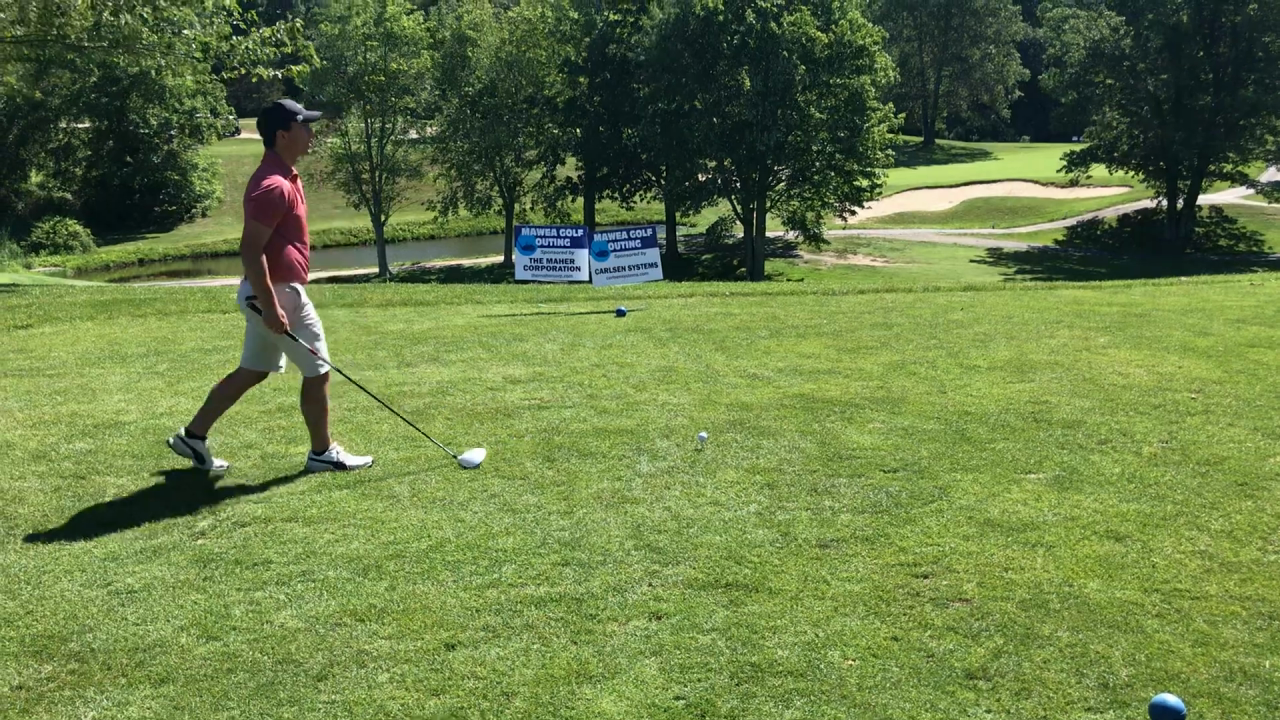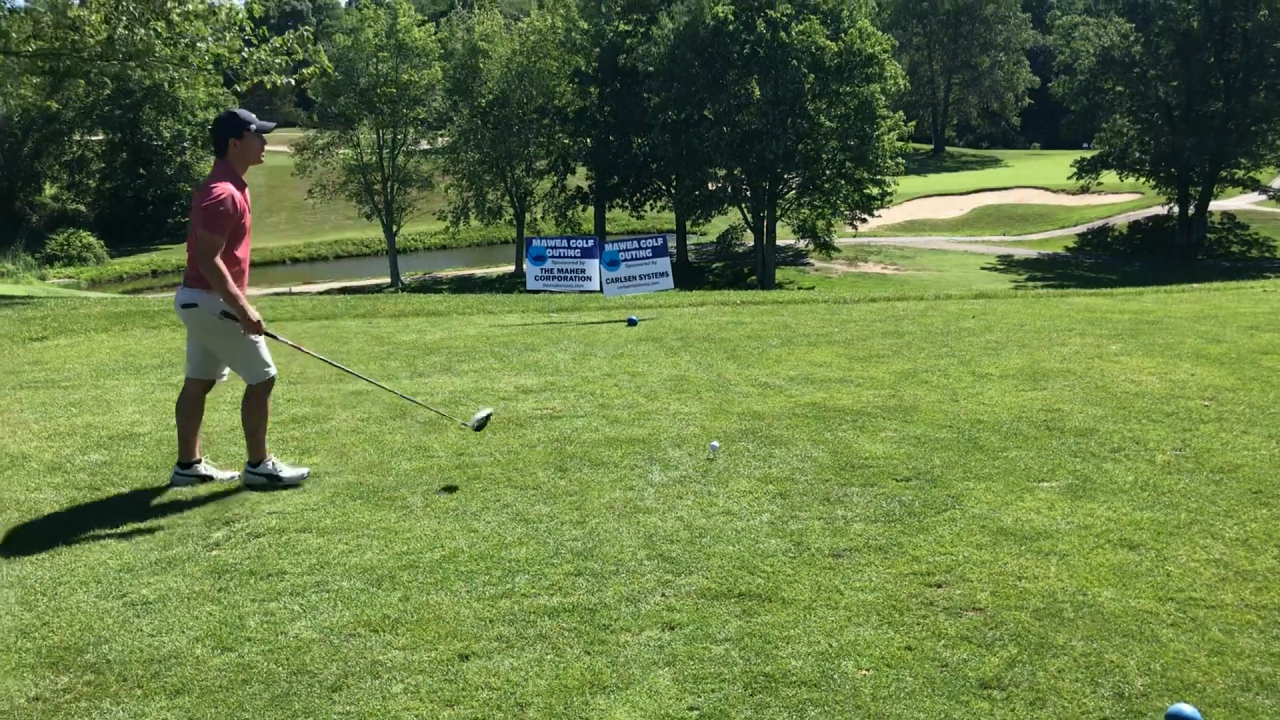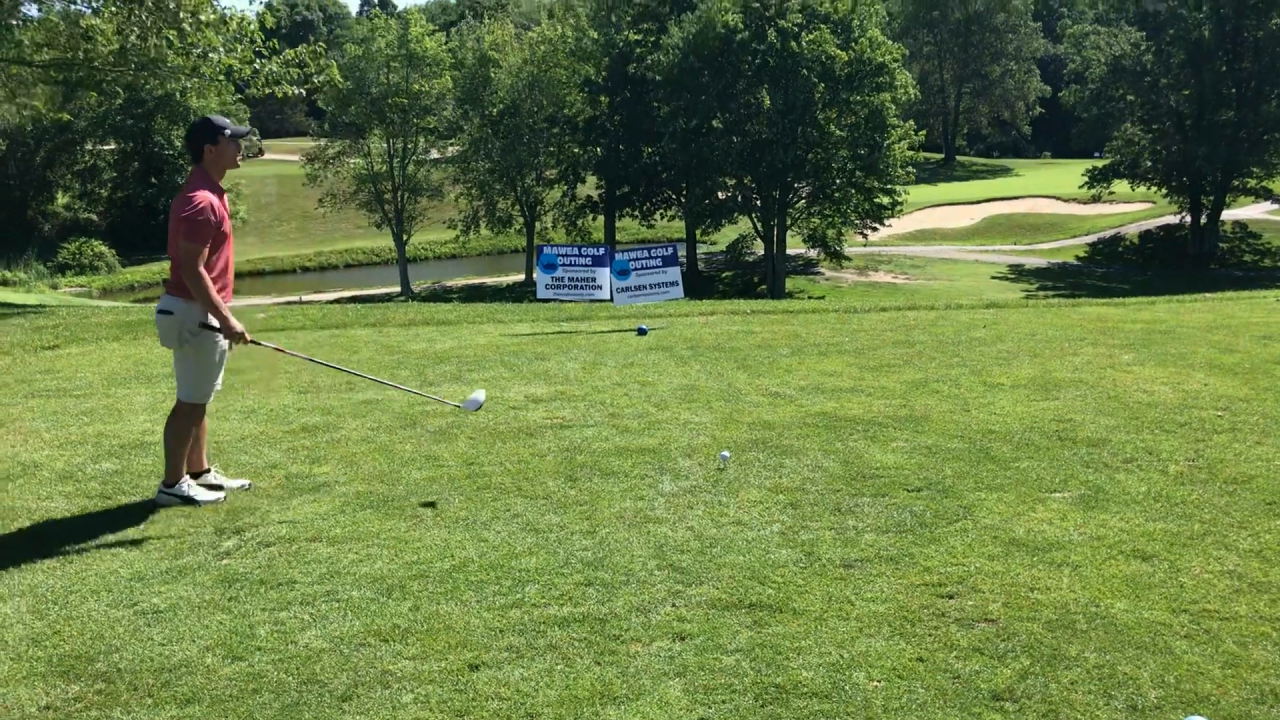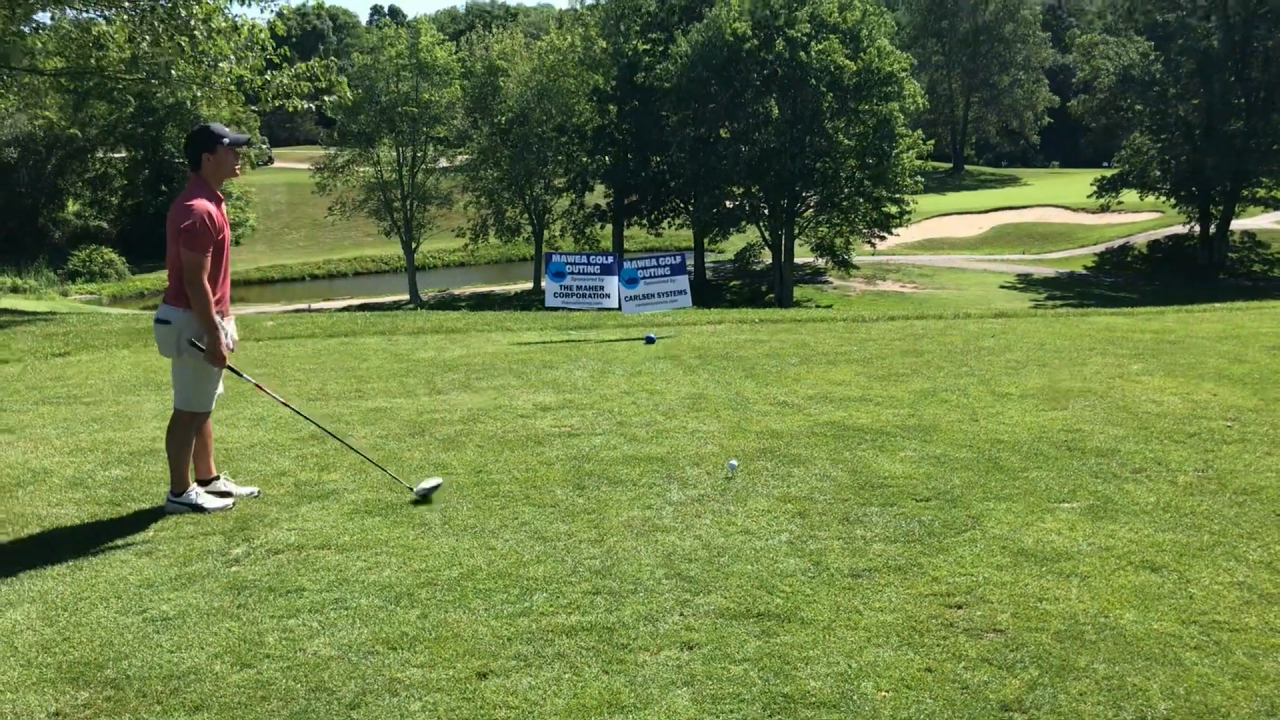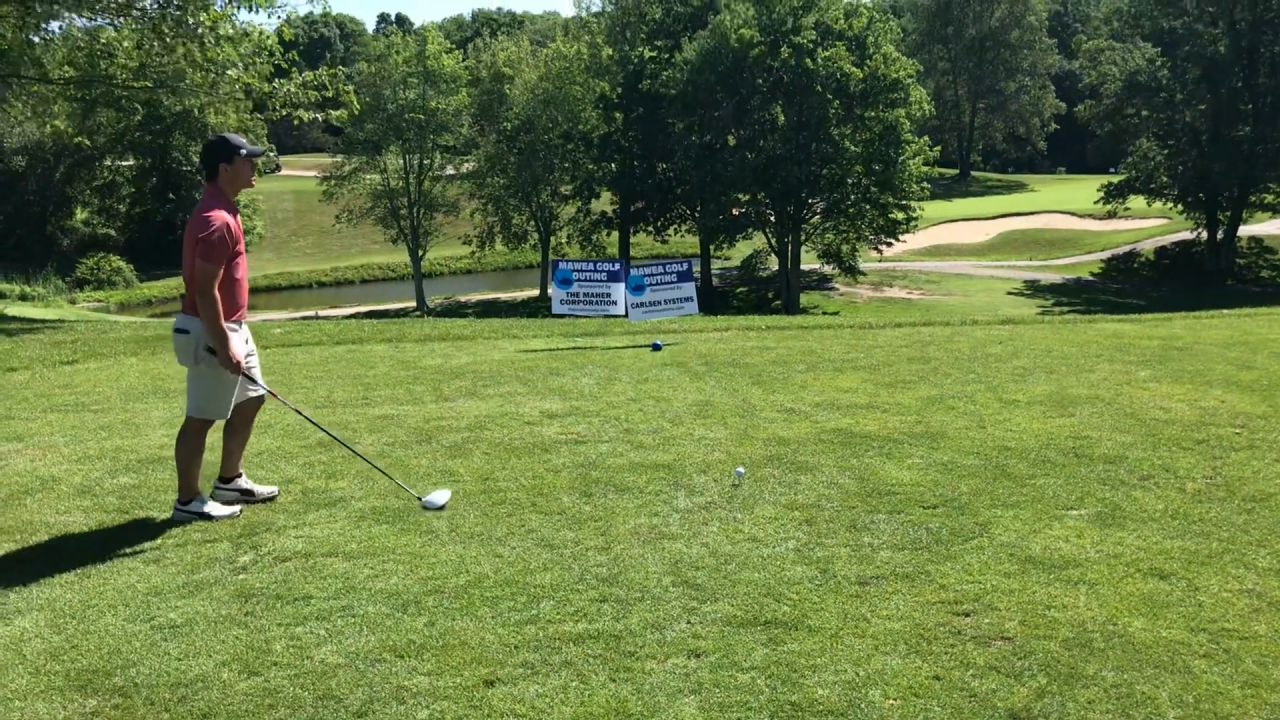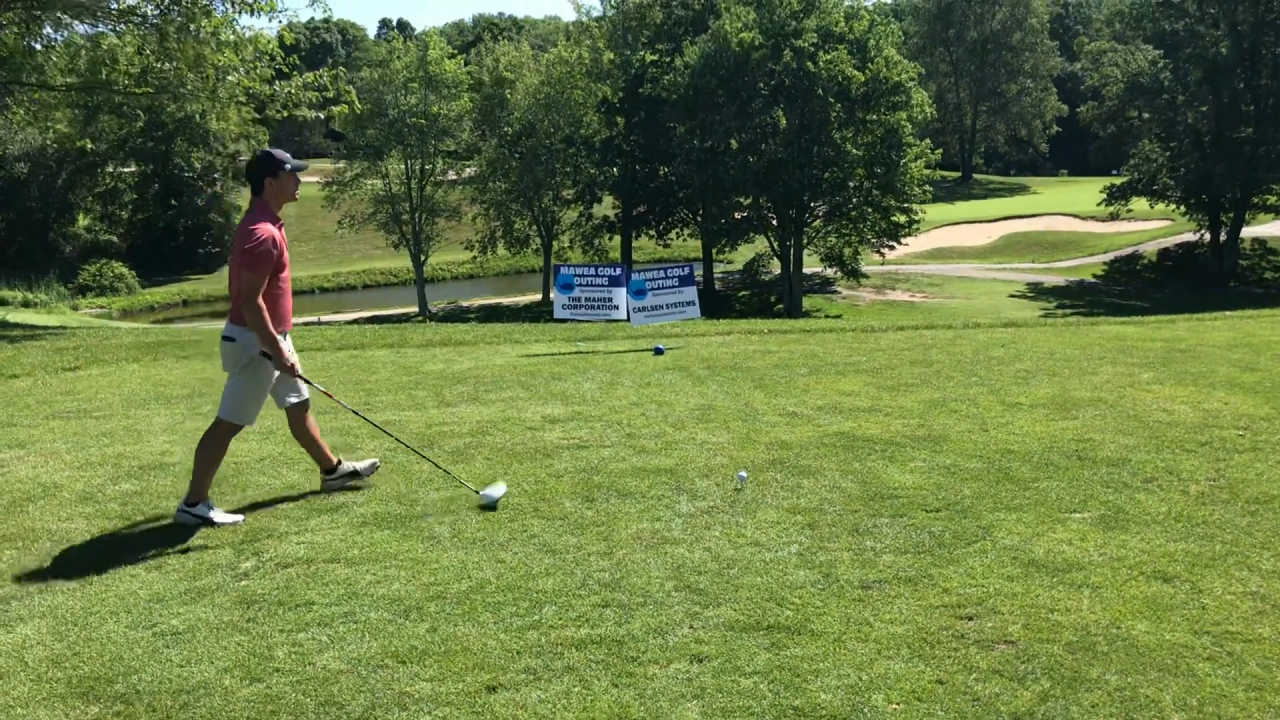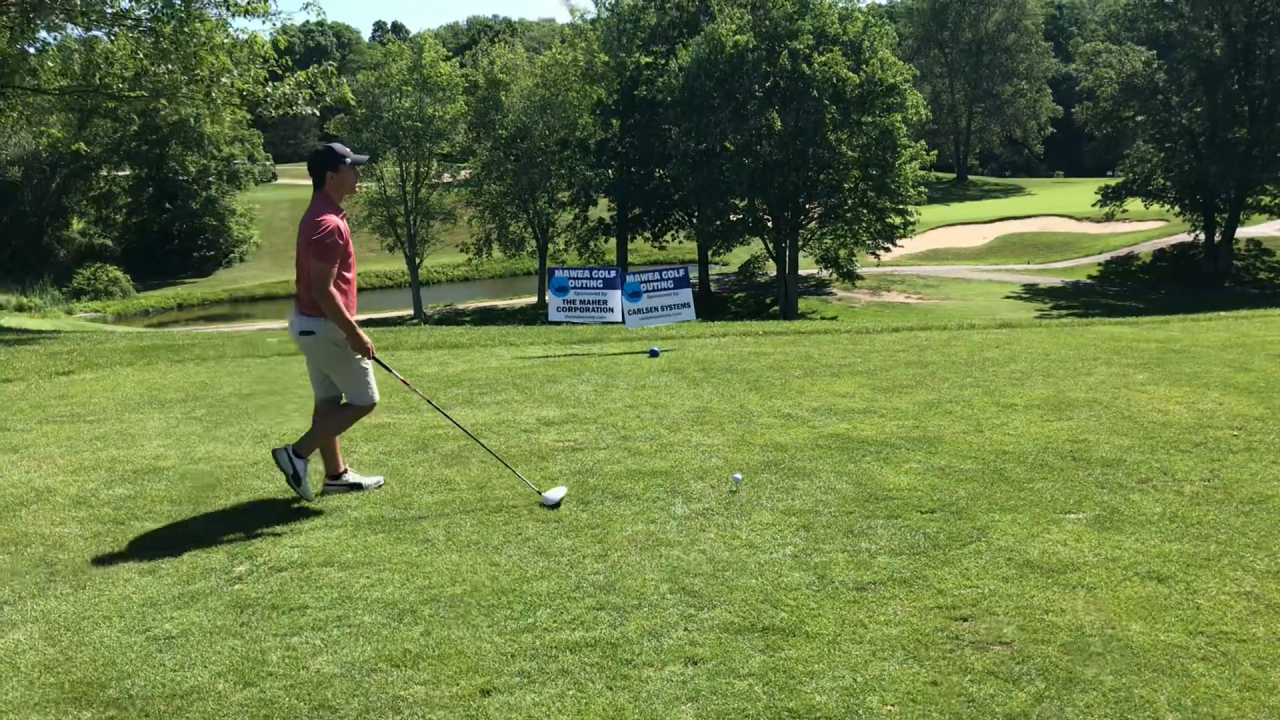
dt=0.3s
person 1, frame 1
left shoulder: (282, 176)
right shoulder: (274, 186)
right elbow: (253, 252)
right wrist: (273, 308)
left hip: (269, 292)
right hip: (277, 294)
left knee: (252, 371)
right knee: (316, 373)
left ankle: (192, 437)
right ankle: (323, 452)
person 1, frame 2
left shoulder: (230, 186)
right shoulder: (223, 194)
right elbow: (210, 260)
right wrist: (242, 308)
left hip: (201, 300)
right hip: (214, 303)
left knee: (198, 384)
right knee: (262, 378)
left ankle: (189, 464)
right ankle: (260, 464)
person 1, frame 3
left shoulder: (209, 193)
right shoulder: (201, 202)
right elbow: (192, 271)
left wrist: (220, 315)
right wrist: (226, 320)
left hip: (198, 312)
right hip: (195, 314)
left knee: (196, 399)
right knee: (190, 402)
left ankle: (199, 472)
right ankle: (173, 484)
person 1, frame 4
left shoulder: (209, 201)
right shoulder: (198, 210)
right elbow: (195, 282)
left wrist: (223, 322)
right wrist: (214, 336)
left hip: (205, 320)
right hip: (193, 324)
left knee: (202, 407)
right knee: (189, 411)
left ankle: (209, 480)
right ankle: (181, 492)
person 1, frame 5
left shoulder: (224, 210)
right shoulder: (215, 221)
right elbow: (204, 290)
right wrist: (223, 344)
left hip: (232, 328)
right hip: (213, 333)
left knee: (250, 400)
right knee: (202, 417)
left ankle: (230, 481)
right ankle: (188, 500)
person 1, frame 6
left shoulder: (267, 224)
right shoulder: (261, 234)
right elbow: (250, 300)
right wrist: (275, 349)
left hip: (271, 337)
right hip: (257, 342)
left knee: (298, 406)
right knee: (229, 423)
left ankle: (332, 469)
right ankle: (194, 503)
person 1, frame 7
left shoulder: (323, 215)
right shoulder: (328, 224)
right elbow: (322, 289)
left wrist: (347, 325)
right wrist: (353, 331)
left hip: (314, 324)
right hip: (324, 328)
left knee: (330, 401)
right knee: (363, 401)
left ankle: (337, 473)
right ankle: (295, 452)
